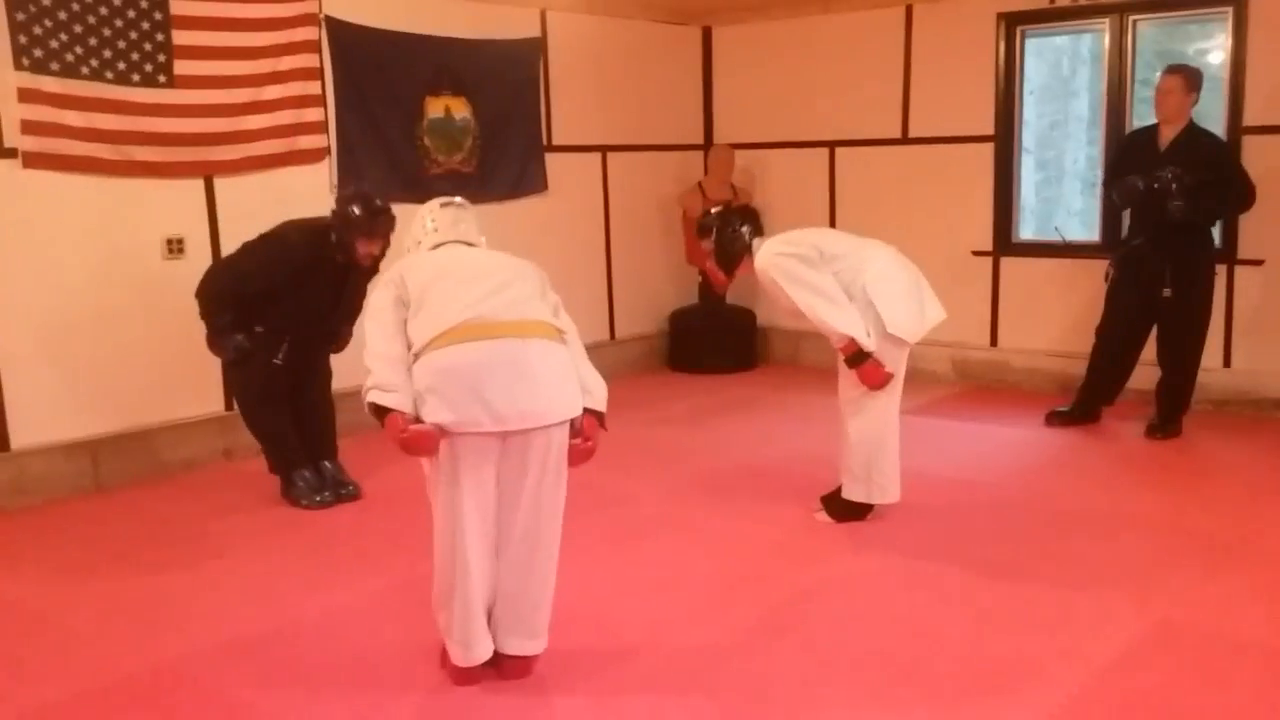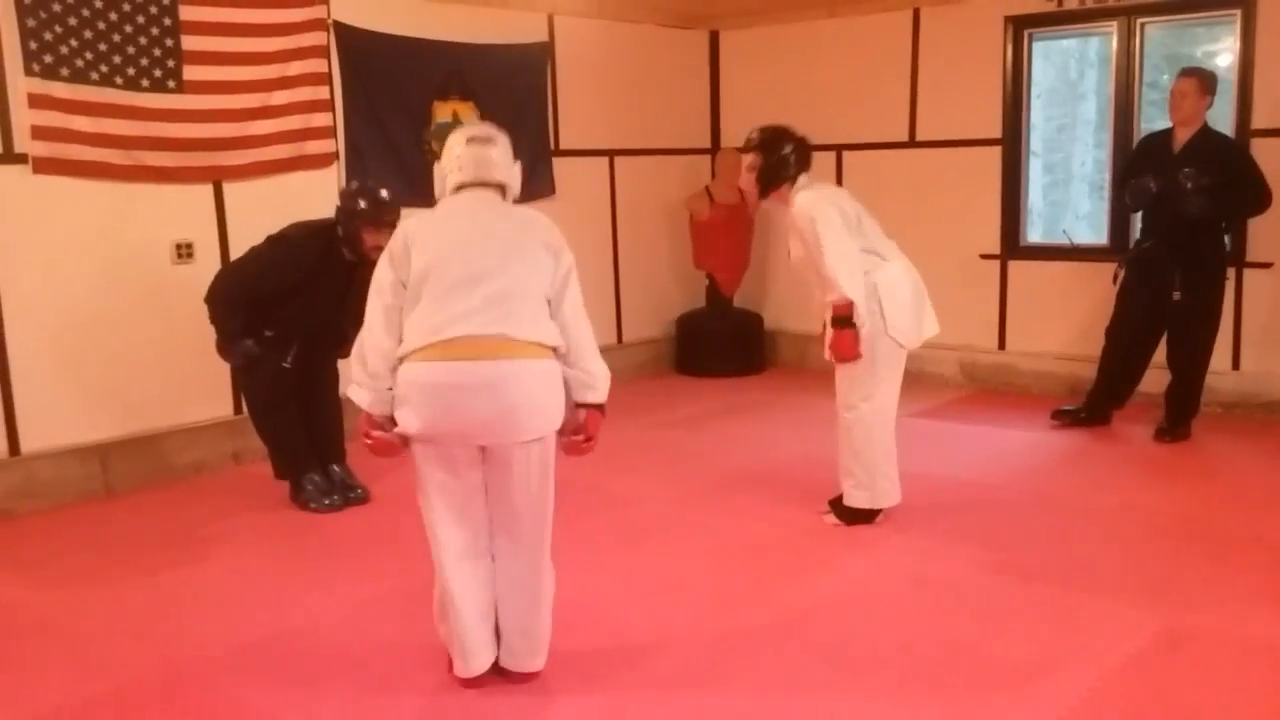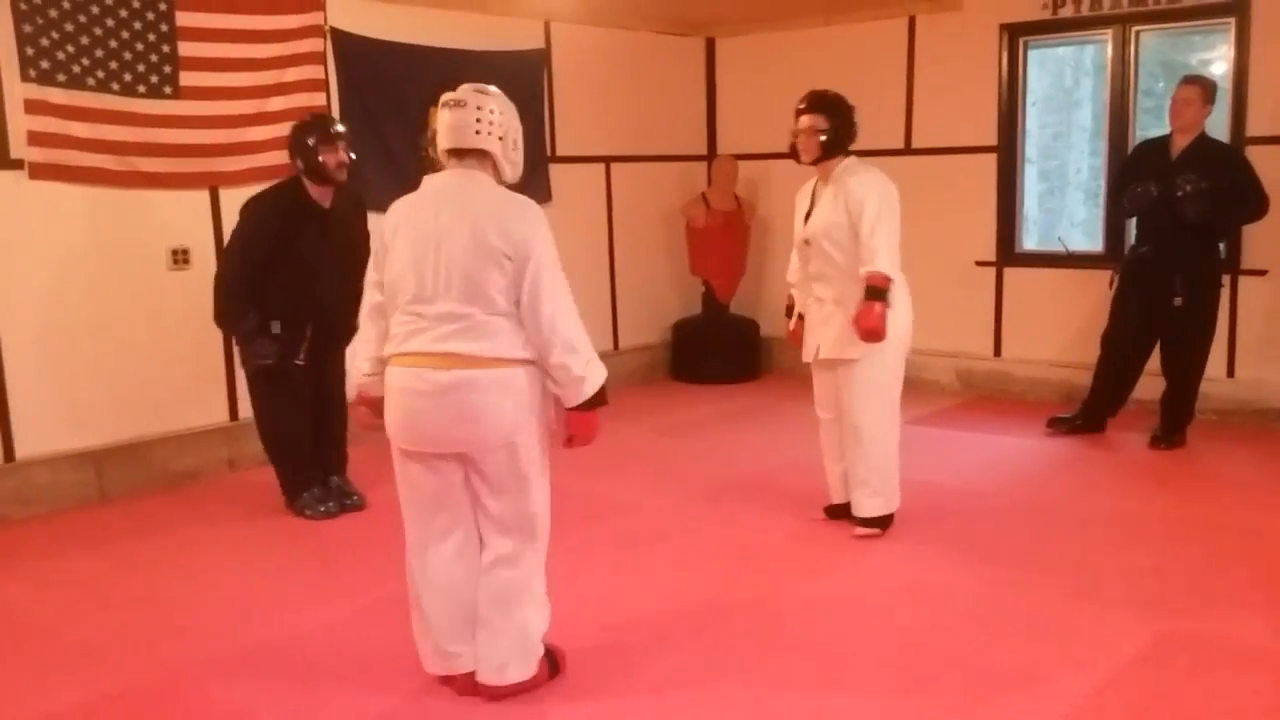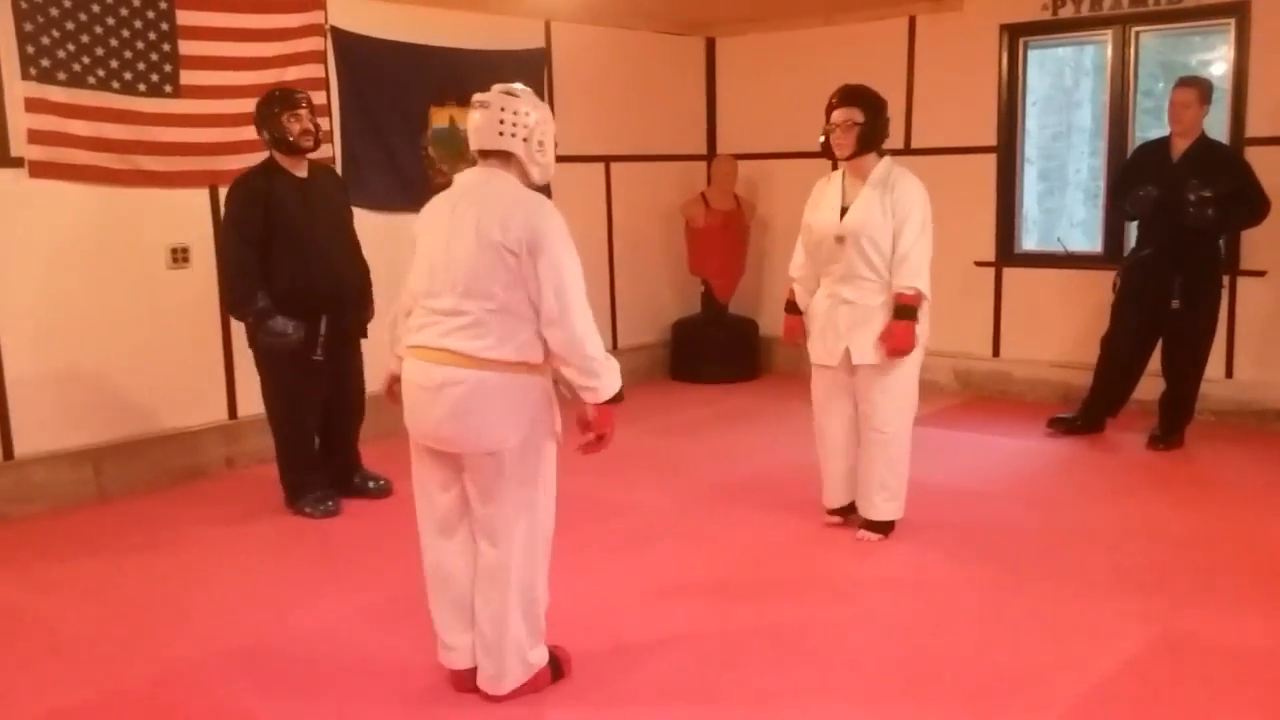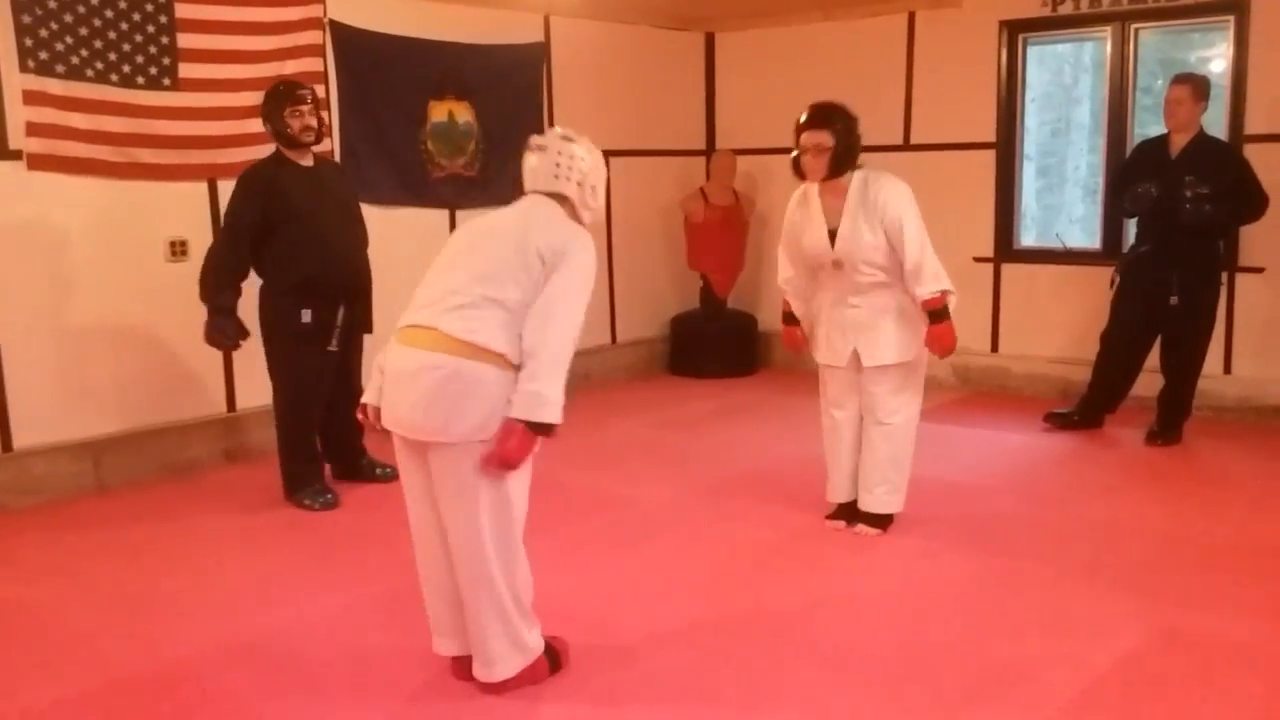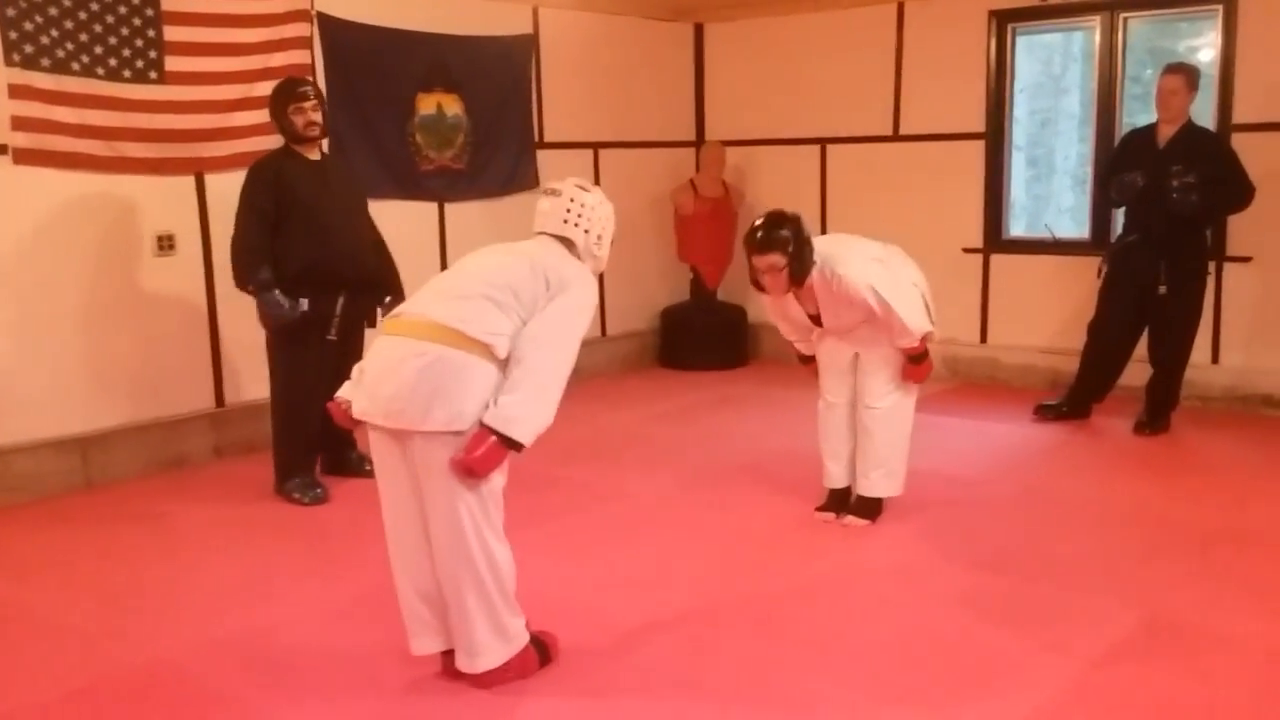
dt=0.4s
person 1, frame 1
left shoulder: (400, 275)
right shoulder: (520, 267)
left elbow: (385, 346)
right elbow: (567, 337)
left wrist: (396, 413)
right wrist: (588, 412)
left hip: (453, 376)
right hip: (537, 373)
left knee: (463, 519)
right knee: (529, 520)
left ankle: (466, 649)
right ankle: (518, 644)
person 1, frame 2
left shoulder: (413, 232)
right shoulder: (539, 230)
left elbow: (382, 325)
right elbow: (572, 323)
left wrist: (375, 407)
right wrist: (588, 403)
left hip: (435, 386)
right hip: (524, 383)
left knee: (456, 527)
right knee: (521, 528)
left ankle: (472, 654)
right ankle: (523, 652)
person 1, frame 3
left shoulder: (401, 215)
right shoulder: (516, 214)
left elbow: (376, 313)
right elbow: (549, 316)
left wrist: (371, 383)
right wrist: (582, 394)
left hip: (415, 392)
right hip: (498, 391)
left knee: (437, 534)
right knee: (512, 531)
left ankle: (454, 660)
right ankle: (511, 662)
person 1, frame 4
left shoulder: (438, 209)
right shoulder: (533, 213)
left elbow: (414, 302)
right elbow: (566, 315)
left wrist: (402, 365)
right wrist: (600, 394)
left hip: (429, 385)
right hip: (500, 393)
left knee: (450, 530)
right knee: (512, 533)
left ankle: (462, 656)
right ankle: (512, 666)
person 1, frame 5
left shoulder: (485, 225)
right shoulder: (573, 242)
right elbow: (549, 337)
left wrist: (379, 389)
right wrist: (531, 421)
left hip: (409, 373)
right hip: (469, 383)
left knee: (440, 525)
right knee: (487, 528)
left ankle: (464, 644)
right ankle: (510, 657)
person 1, frame 6
left shoulder: (500, 256)
right shoulder: (577, 281)
right elbow: (540, 359)
left wrist: (355, 388)
right wrist: (503, 433)
left hip: (390, 366)
right hip: (449, 377)
left knee: (415, 519)
right knee: (468, 520)
left ankle: (450, 642)
right ankle: (496, 651)
person 2, frame 1
left shoulder: (770, 263)
right shoulder: (777, 251)
left elbow: (828, 309)
left wrist: (859, 360)
right wrist: (857, 356)
left hip: (883, 299)
right hip: (884, 291)
left knee: (865, 403)
right knee: (862, 402)
left ankle: (859, 497)
right ankle: (858, 488)
person 2, frame 2
left shoulder: (811, 204)
right shoulder: (802, 204)
left elbow: (842, 270)
left wrist: (842, 325)
right wrist: (838, 324)
left hip: (879, 306)
right hip: (868, 307)
left knee: (862, 406)
right knee: (854, 405)
left ankle: (865, 500)
right ankle: (858, 491)
person 2, frame 3
left shoulder: (866, 183)
right shoulder: (808, 191)
left elbow: (880, 248)
left wrist: (874, 302)
right wrist: (796, 310)
left hip: (867, 313)
right hip: (827, 315)
left knee: (867, 414)
right knee: (831, 412)
left ankle: (876, 507)
right ankle: (846, 496)
person 2, frame 4
left shoulder: (902, 187)
right shoulder: (823, 189)
left elbow: (912, 260)
right elbow: (806, 256)
left wrist: (906, 317)
right wrist: (794, 307)
left hip: (883, 317)
right hip: (831, 316)
left knee: (884, 418)
right knee: (831, 414)
left ankle: (879, 512)
right ankle: (841, 500)
person 2, frame 5
left shoulder: (886, 194)
right shoulder: (800, 203)
left elbow: (919, 259)
right elbow: (794, 270)
left wrist: (938, 318)
right wrist: (792, 318)
left hip: (891, 318)
right hip: (836, 319)
left knee: (887, 412)
right knee: (838, 409)
left ankle: (879, 504)
right ankle: (845, 498)
person 2, frame 6
left shoulder: (850, 273)
right shoulder: (775, 288)
left elbow: (903, 312)
right elbow: (796, 327)
left wrist: (918, 357)
right wrist: (810, 355)
left hip: (891, 308)
right hip: (839, 323)
left knee: (880, 399)
right knee: (834, 398)
left ankle: (871, 494)
right ankle: (839, 489)
person 3, frame 1
left shoulder: (366, 257)
right shoulder: (291, 249)
right elbow: (216, 284)
left wrist: (341, 326)
right wrist: (224, 333)
right hip: (255, 331)
left knee: (314, 390)
right knee: (264, 395)
left ankle: (325, 465)
right ankle: (297, 473)
person 3, frame 2
left shoulder: (373, 257)
right shoulder: (298, 249)
right elbow: (228, 287)
left wrist: (344, 334)
right wrist: (235, 337)
left hip: (314, 336)
right hip: (265, 336)
left knee: (322, 394)
right knee: (274, 400)
left ankle: (334, 469)
right ankle: (306, 478)
person 3, frame 3
left shoulder: (351, 205)
right shoulder: (270, 209)
left elbow: (357, 265)
right elbow: (234, 273)
left wrist: (348, 316)
right wrist: (247, 333)
left hip: (326, 328)
right hip: (275, 331)
left knee: (331, 404)
right knee: (284, 412)
left ankle: (332, 478)
right ankle: (303, 488)
person 3, frame 4
left shoulder: (329, 180)
right shoulder: (252, 188)
left elbow: (349, 245)
right elbow: (236, 261)
left wrist: (364, 297)
right wrist: (262, 316)
left hip: (340, 317)
right hip: (288, 322)
left knee: (347, 401)
right knee: (295, 409)
left ankle: (344, 473)
right ankle: (304, 487)
person 3, frame 5
left shoulder: (334, 174)
right shoulder: (261, 180)
left elbow: (355, 241)
right elbow: (232, 247)
left wrist: (362, 299)
right wrist: (221, 308)
left hip: (345, 308)
right hip: (294, 311)
left knee: (346, 391)
right knee: (300, 398)
left ankle: (350, 459)
right ankle: (303, 479)
person 3, frame 6
left shoulder: (338, 172)
right shoulder: (269, 171)
left elbow: (366, 234)
right elbow: (249, 238)
left wrist: (388, 287)
right wrist: (266, 289)
left hip: (349, 299)
right hip: (300, 302)
left knee: (342, 383)
right knee: (299, 388)
left ankle: (339, 454)
right ankle: (295, 472)
person 4, frame 1
left shoulder: (1209, 147)
right shoulder: (1135, 142)
left elbow: (1242, 195)
right elbow: (1112, 184)
left wrist: (1195, 207)
right wrist: (1124, 191)
left hip: (1186, 259)
right hip: (1138, 253)
left knee: (1179, 342)
right knee: (1114, 332)
left ankle: (1169, 416)
right ankle: (1087, 405)
person 4, frame 2
left shoulder: (1225, 151)
right shoulder: (1150, 146)
left elbow: (1258, 197)
right elbow: (1124, 189)
left wrist: (1212, 205)
right wrist: (1137, 193)
left hip: (1199, 262)
right hip: (1150, 256)
left knee: (1189, 345)
right knee: (1124, 334)
left ankle: (1178, 419)
right ankle: (1097, 406)
person 4, frame 3
left shoulder: (1223, 158)
right shoulder: (1146, 152)
left elbow: (1256, 203)
right elbow: (1116, 197)
left wrist: (1209, 208)
right wrist: (1133, 199)
left hip: (1194, 268)
right hip: (1145, 263)
left knee: (1184, 352)
right knee: (1120, 342)
left ankle: (1173, 426)
right ankle: (1093, 414)
person 4, frame 4
left shoulder: (1224, 159)
right shoulder: (1145, 154)
left elbow: (1257, 206)
right elbow: (1115, 199)
left wrist: (1214, 216)
right wrist: (1133, 203)
left hip: (1195, 271)
right hip: (1146, 265)
left knee: (1184, 354)
right knee: (1120, 343)
left ankle: (1171, 427)
right ankle: (1092, 414)
person 4, frame 5
left shoulder: (1222, 156)
right shoulder: (1145, 152)
left elbow: (1255, 202)
right elbow: (1116, 194)
left wrist: (1212, 212)
right wrist: (1132, 200)
left hip: (1194, 267)
right hip: (1146, 261)
left knee: (1183, 350)
right knee: (1120, 338)
left ankle: (1170, 423)
right ankle: (1090, 410)
person 4, frame 6
left shoulder: (1209, 146)
right shoulder: (1133, 141)
left elbow: (1241, 192)
right elbow: (1106, 185)
left wrist: (1198, 201)
right wrist: (1118, 190)
left hip: (1181, 256)
right hip: (1133, 250)
left knee: (1170, 340)
right knee: (1107, 329)
left ankle: (1158, 412)
right ankle: (1078, 400)
